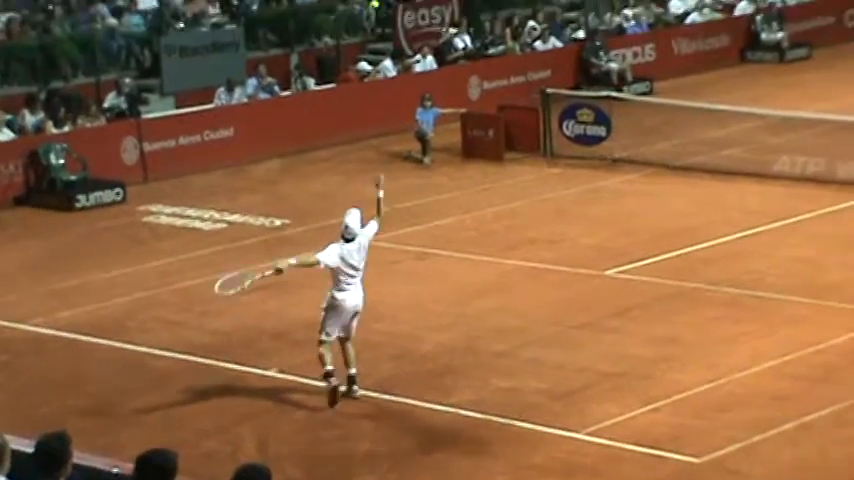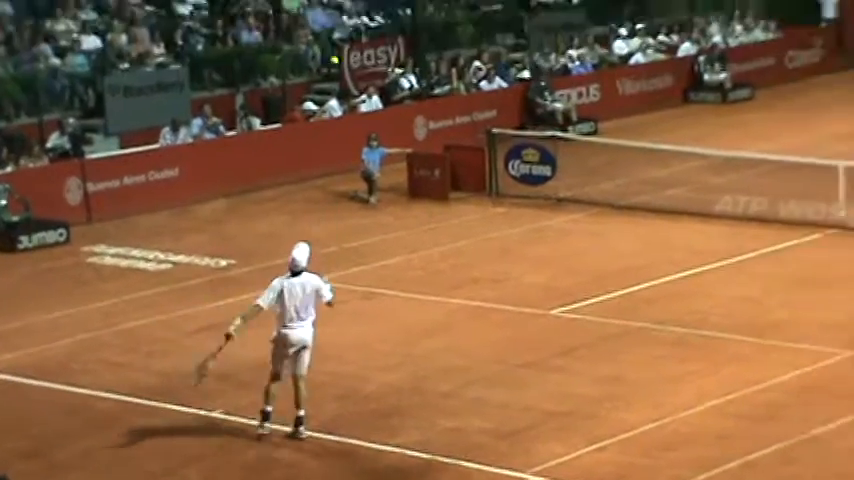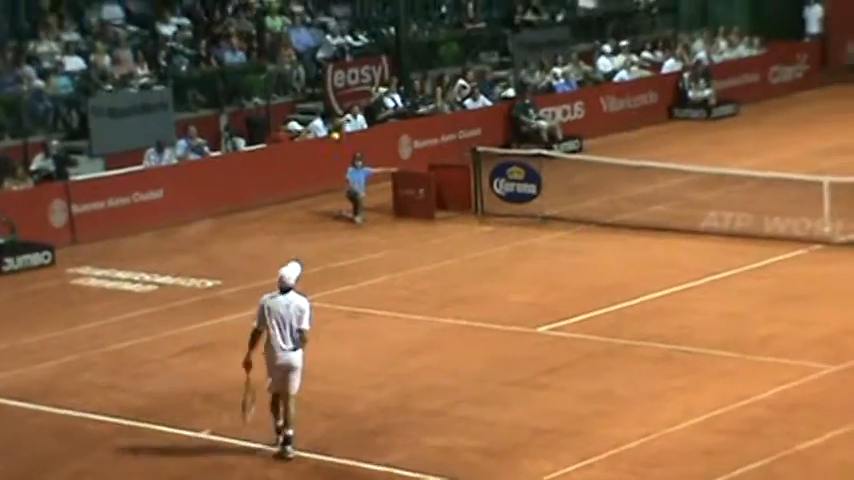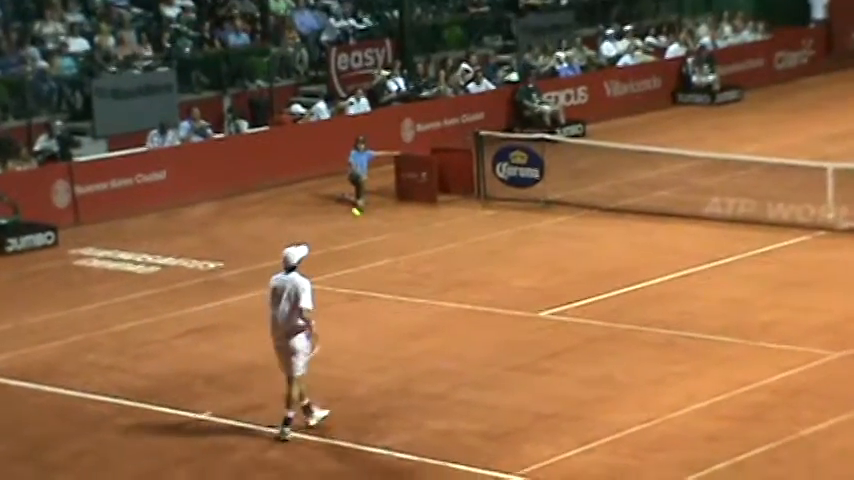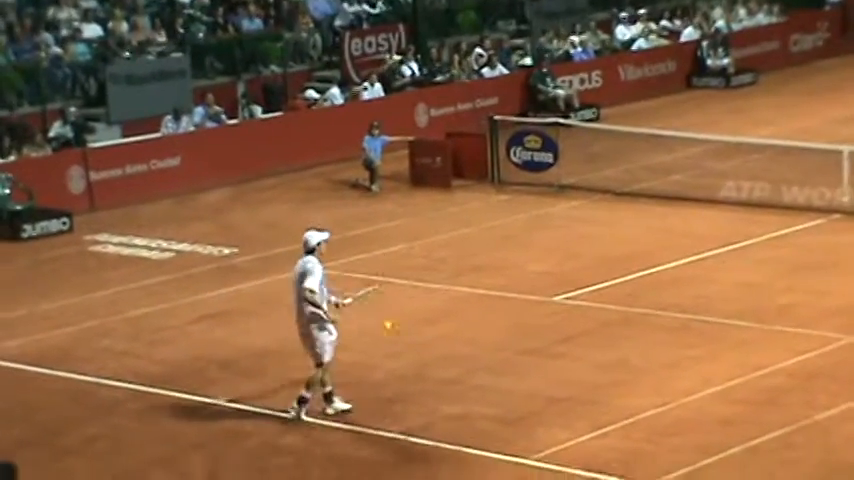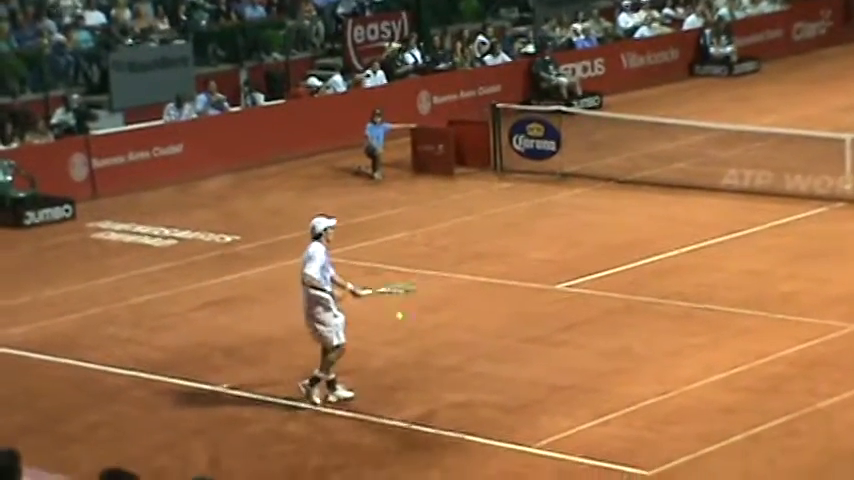
dt=0.2s
person 1, frame 1
left shoulder: (336, 249)
right shoulder: (363, 239)
left elbow: (315, 260)
right elbow: (378, 220)
left wrist: (289, 262)
right wrist: (380, 195)
left hip: (339, 302)
right hip: (357, 299)
left knee: (324, 344)
right knee: (346, 340)
left ankle: (332, 380)
right ankle: (352, 384)
person 1, frame 2
left shoulder: (280, 283)
right shoulder: (314, 281)
left elbow: (258, 306)
right elbow: (330, 301)
left wrist: (236, 325)
right wrist: (327, 291)
left hip: (285, 336)
right hip: (305, 335)
left knee: (275, 377)
right knee: (299, 379)
left ankle: (265, 420)
right ankle: (300, 425)
person 1, frame 3
left shoulder: (266, 301)
right shoulder: (302, 302)
left elbow: (257, 331)
right elbow: (304, 335)
left wrist: (249, 356)
right wrist: (301, 348)
left hip: (274, 355)
right hip: (293, 356)
left knee: (276, 395)
right knee: (289, 398)
left ankle: (279, 434)
right ankle: (286, 444)
person 1, frame 4
left shoulder: (275, 281)
right shoulder: (302, 283)
right elbow: (304, 313)
right wrist: (312, 334)
left hip: (279, 336)
right hip: (295, 337)
left knee: (294, 377)
right knee: (295, 380)
left ankle: (310, 412)
right ankle: (286, 427)
person 1, frame 5
left shoulder: (304, 264)
right shoulder: (314, 266)
right elbow: (307, 293)
left wrist: (337, 300)
right wrist: (325, 311)
left hip: (305, 320)
right hip: (316, 322)
left knee: (320, 361)
right knee: (323, 364)
left ankle: (330, 401)
right ankle: (300, 404)
person 1, frame 6
left shoulder: (319, 250)
right shoulder: (317, 252)
left elbow: (331, 275)
right elbow: (306, 279)
left wrist: (352, 288)
right wrist: (330, 291)
left hip: (320, 306)
right hip: (321, 307)
left knee: (328, 347)
right knee: (339, 347)
left ankle: (333, 388)
right ankle: (312, 383)
